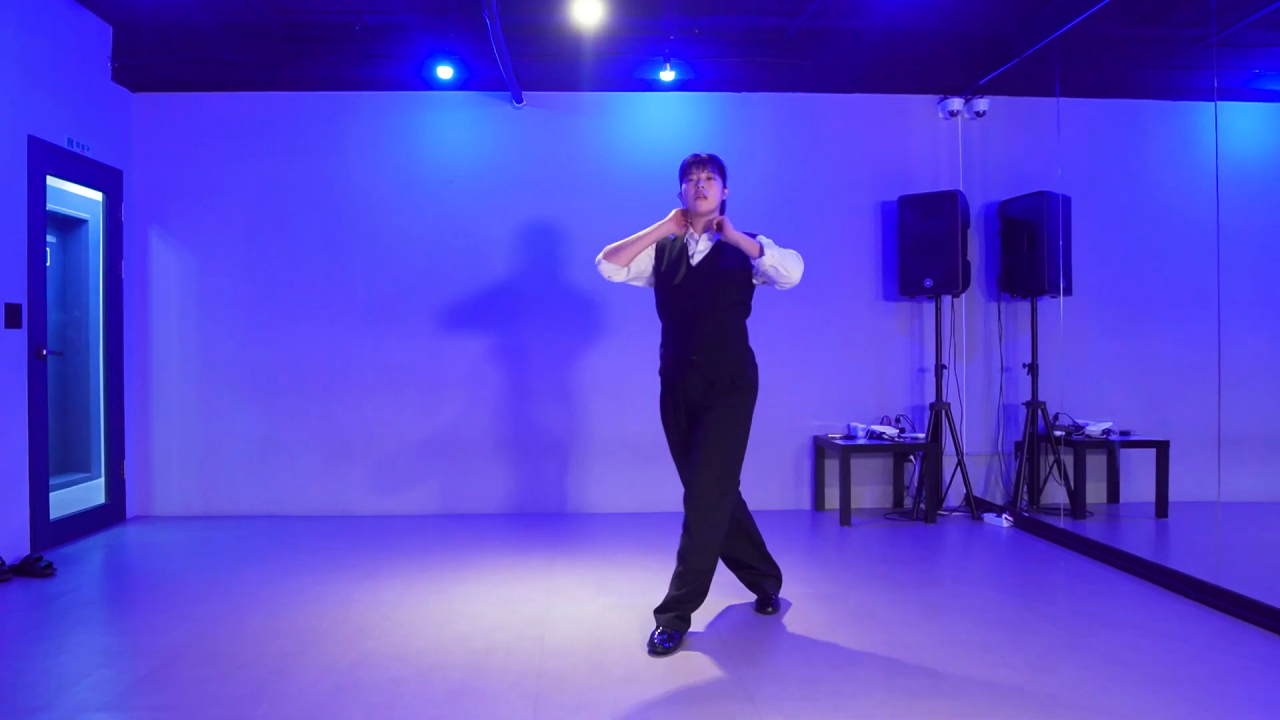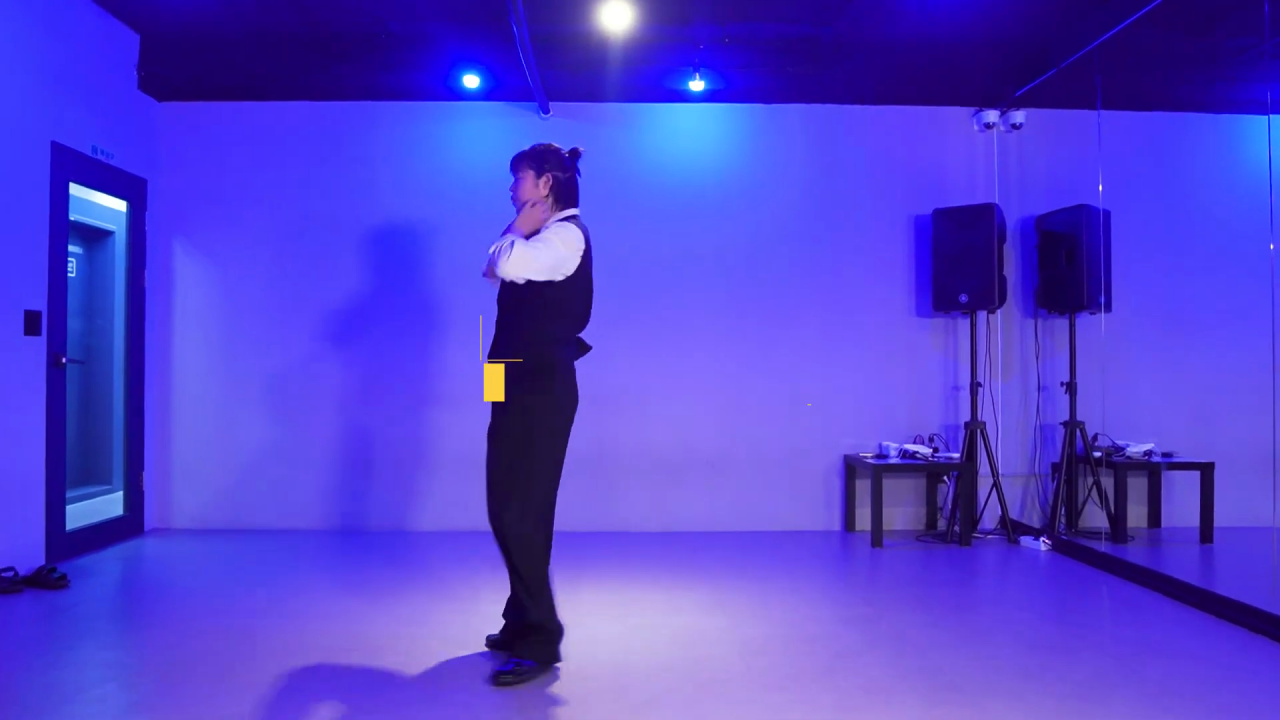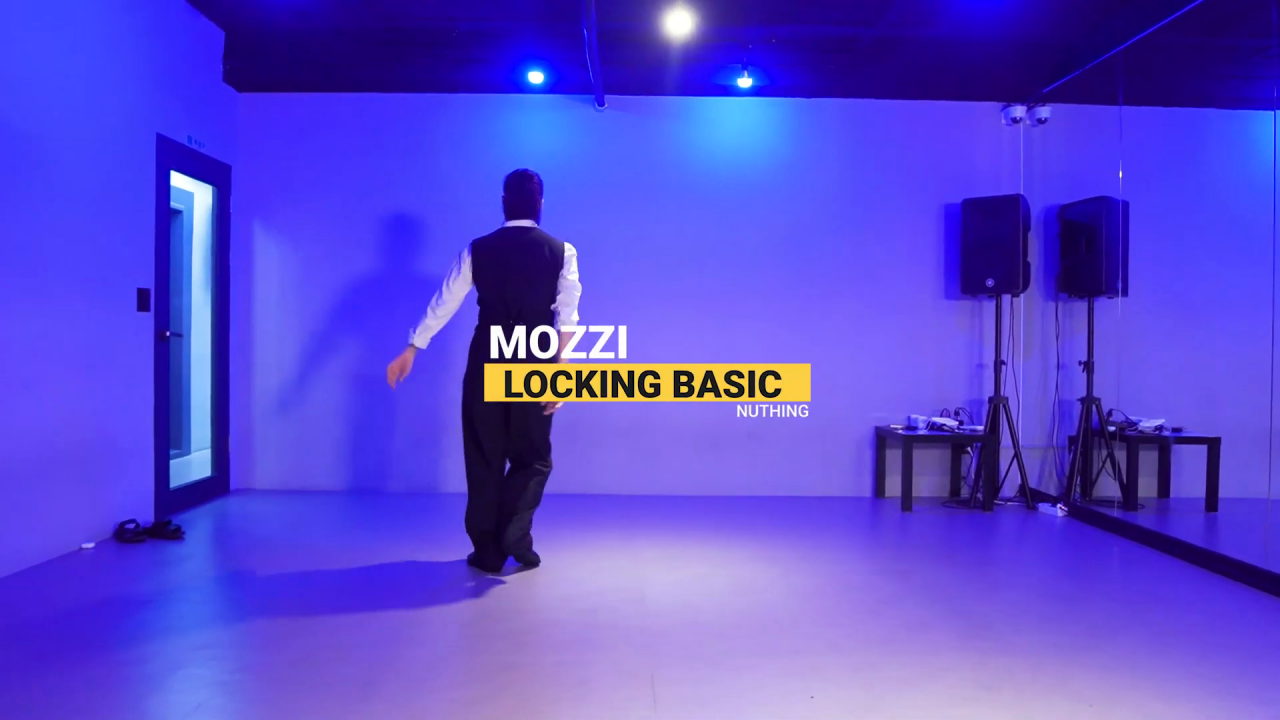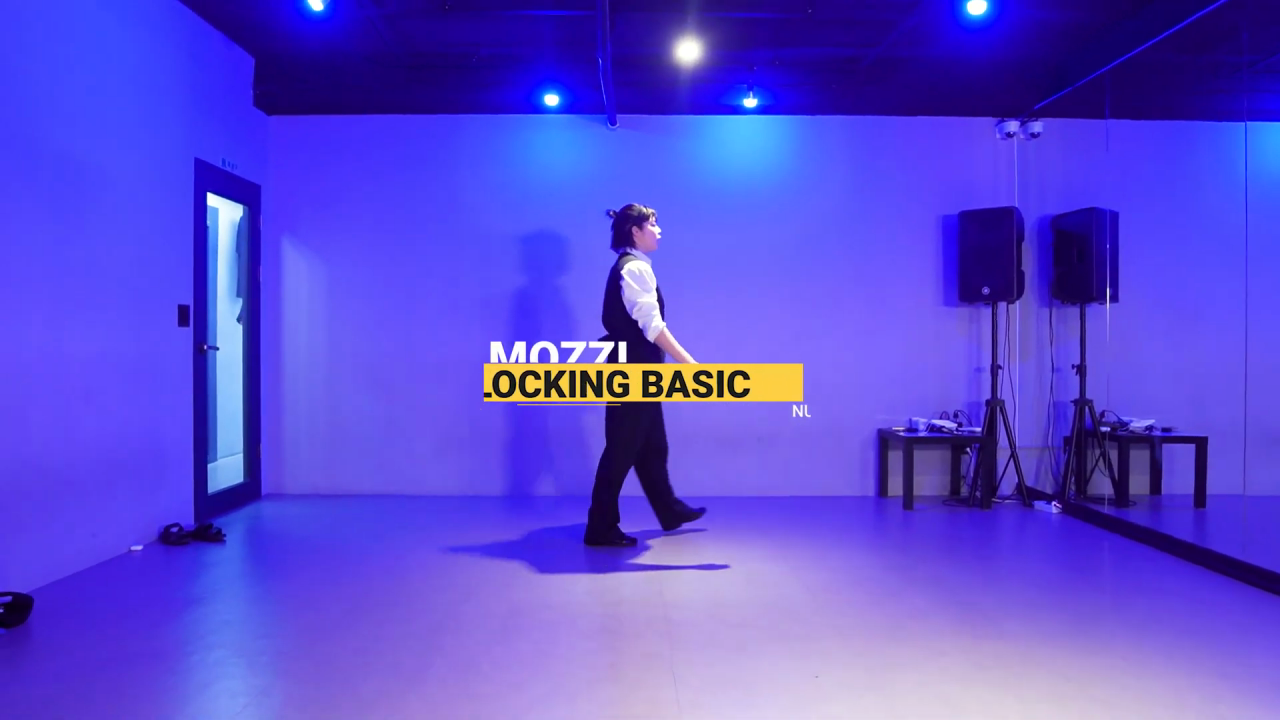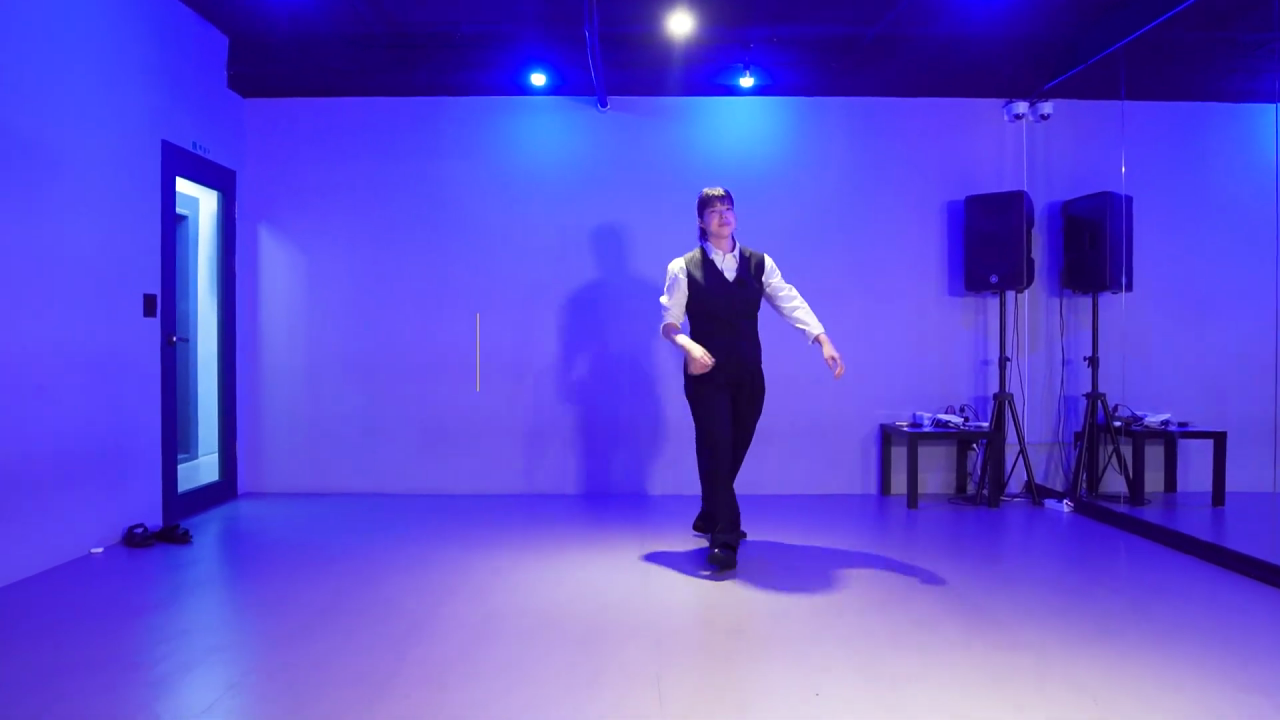
dt=1s
person 1, frame 1
left shoulder: (743, 251)
right shoulder: (661, 251)
left elbow: (791, 273)
right elbow: (608, 265)
left wrist: (737, 237)
right wrist: (663, 228)
left hip: (729, 384)
right hip: (678, 385)
left knee: (706, 493)
right knee: (714, 493)
left ankle: (676, 611)
right ankle: (764, 577)
person 1, frame 2
left shoulder: (566, 235)
right shoulder: (544, 240)
left elbow: (506, 264)
right elbow: (499, 268)
left wrist: (519, 230)
right wrist: (519, 230)
left hip: (539, 387)
right hip: (527, 386)
left knee: (517, 510)
right knee: (514, 509)
left ankle: (536, 639)
right ankle: (527, 631)
person 1, frame 3
left shoulder: (479, 249)
right shoulder: (560, 251)
left elbow: (445, 302)
right elbow: (566, 316)
left wrist: (411, 349)
left hip: (487, 361)
right hip: (536, 363)
left knee: (484, 457)
right knee: (532, 457)
left ankle: (489, 549)
right ankle: (515, 537)
person 1, frame 4
left shoulder: (626, 268)
right shoulder: (636, 269)
right elbow: (653, 327)
right wrist: (690, 364)
left hip: (631, 368)
left knee: (652, 444)
right knee: (623, 447)
left ankle: (670, 511)
right ankle: (601, 528)
person 1, frame 5
left shoulder: (759, 263)
right shoulder: (684, 268)
left elbow: (792, 303)
right elbow: (670, 322)
left wrist: (824, 341)
right wrist: (689, 346)
left hip: (748, 371)
right hip: (706, 374)
left knee: (734, 451)
right knee: (716, 451)
left ankle: (711, 519)
right ankle: (724, 541)
